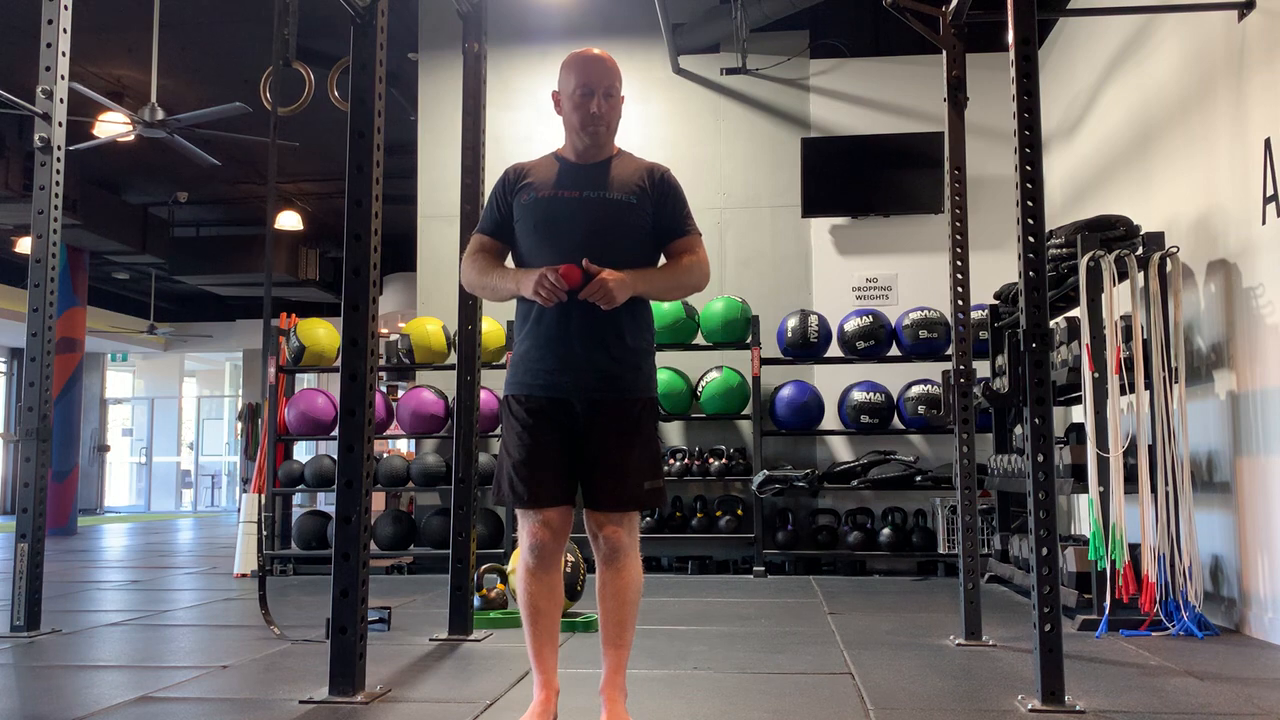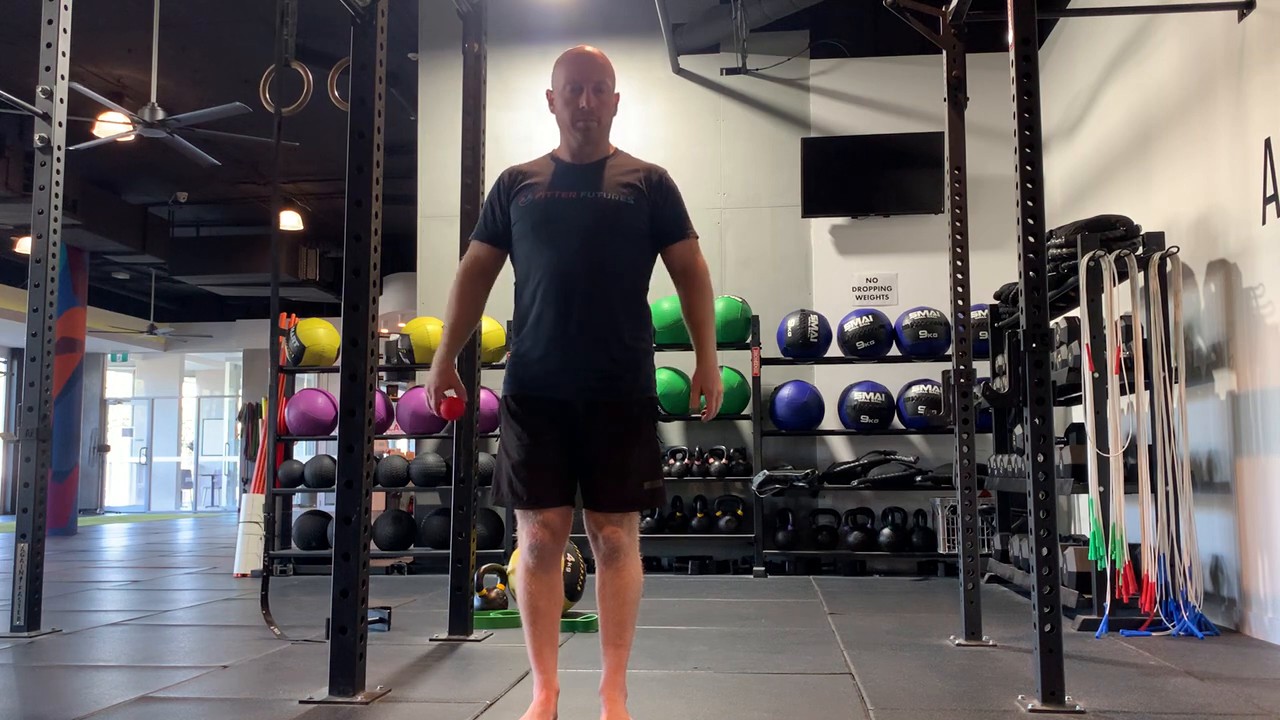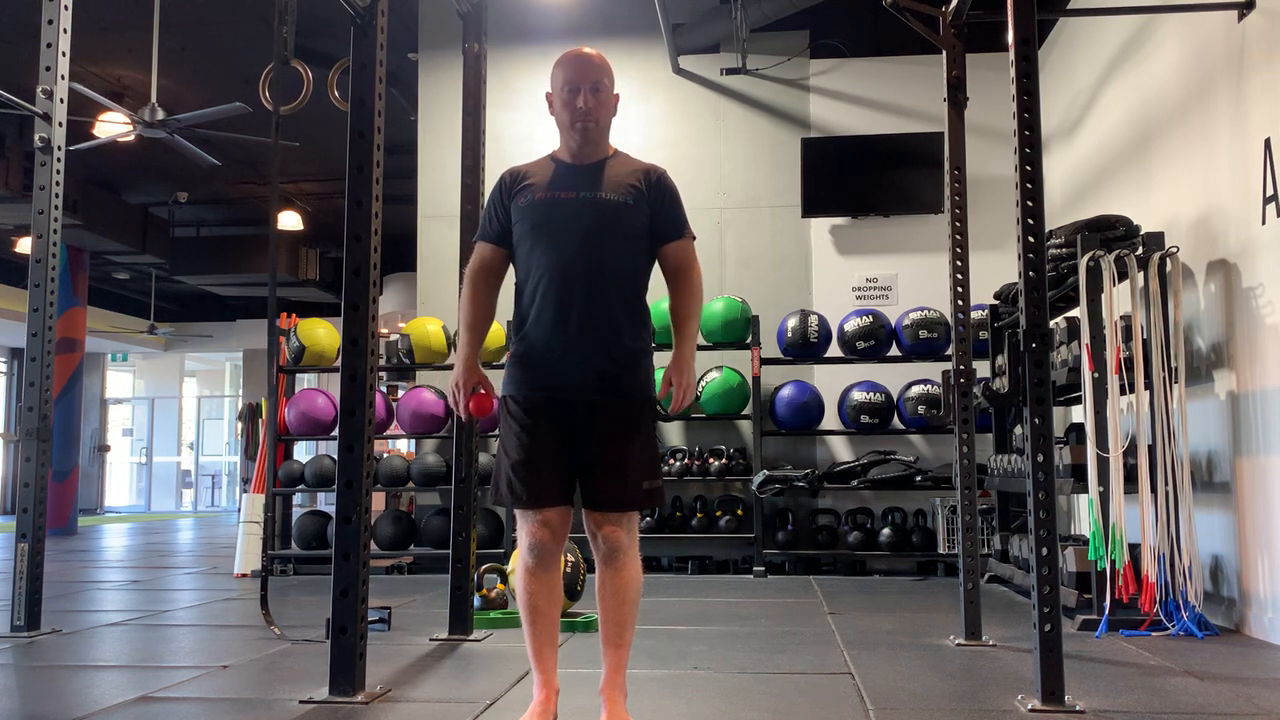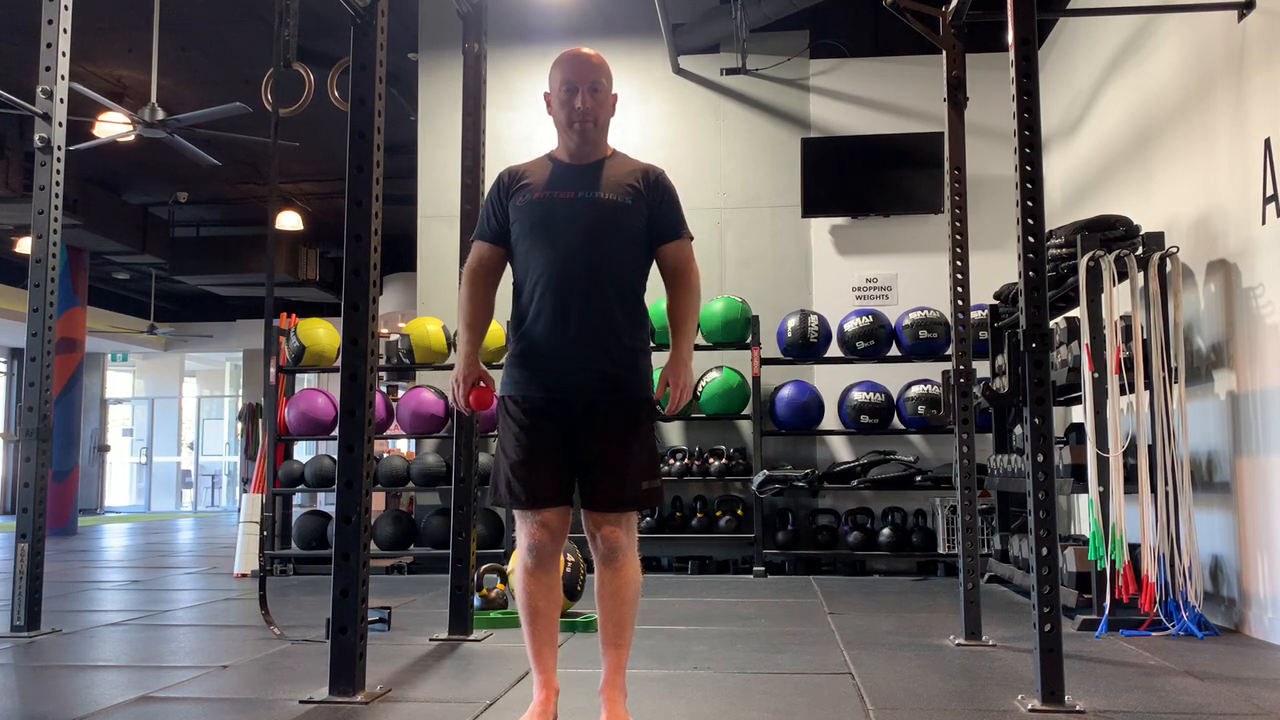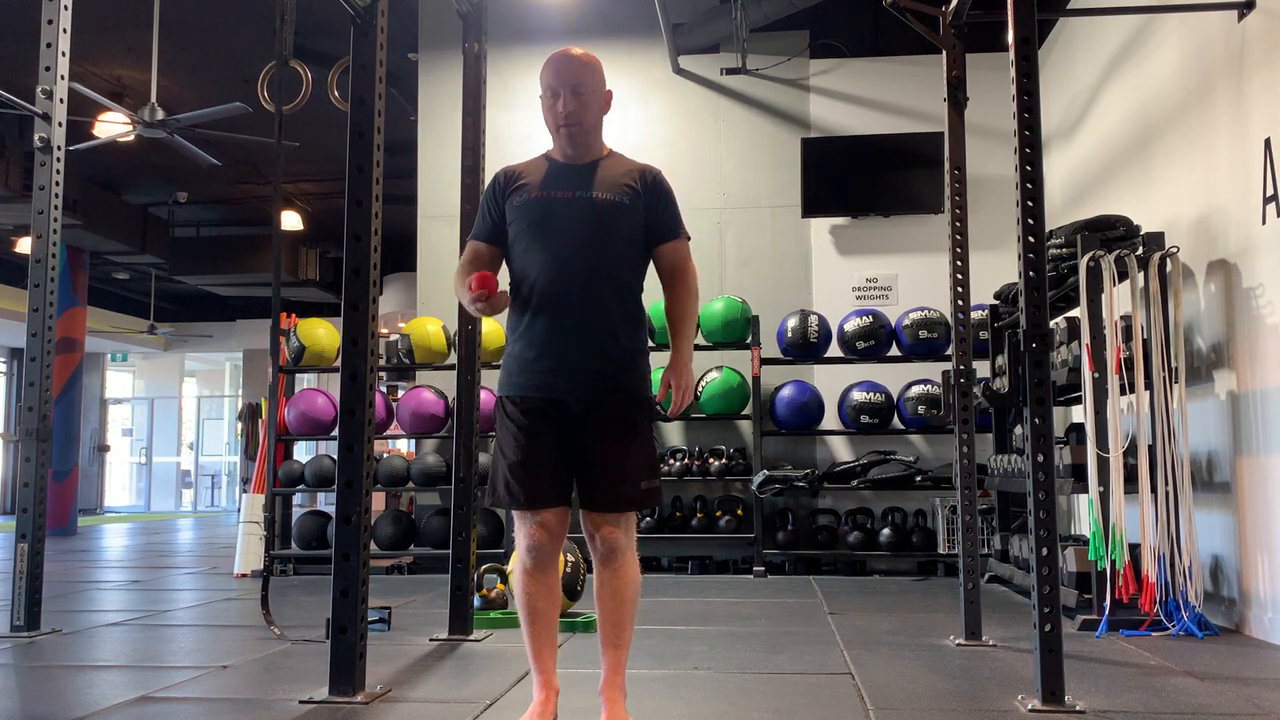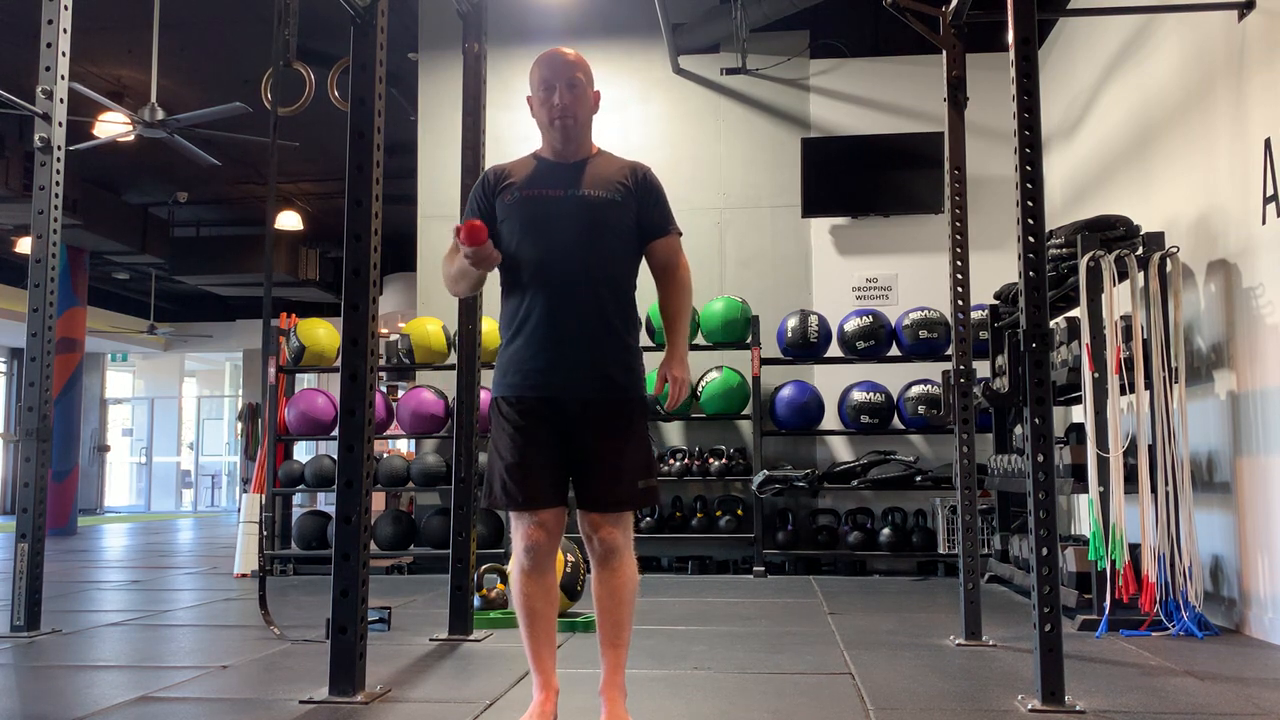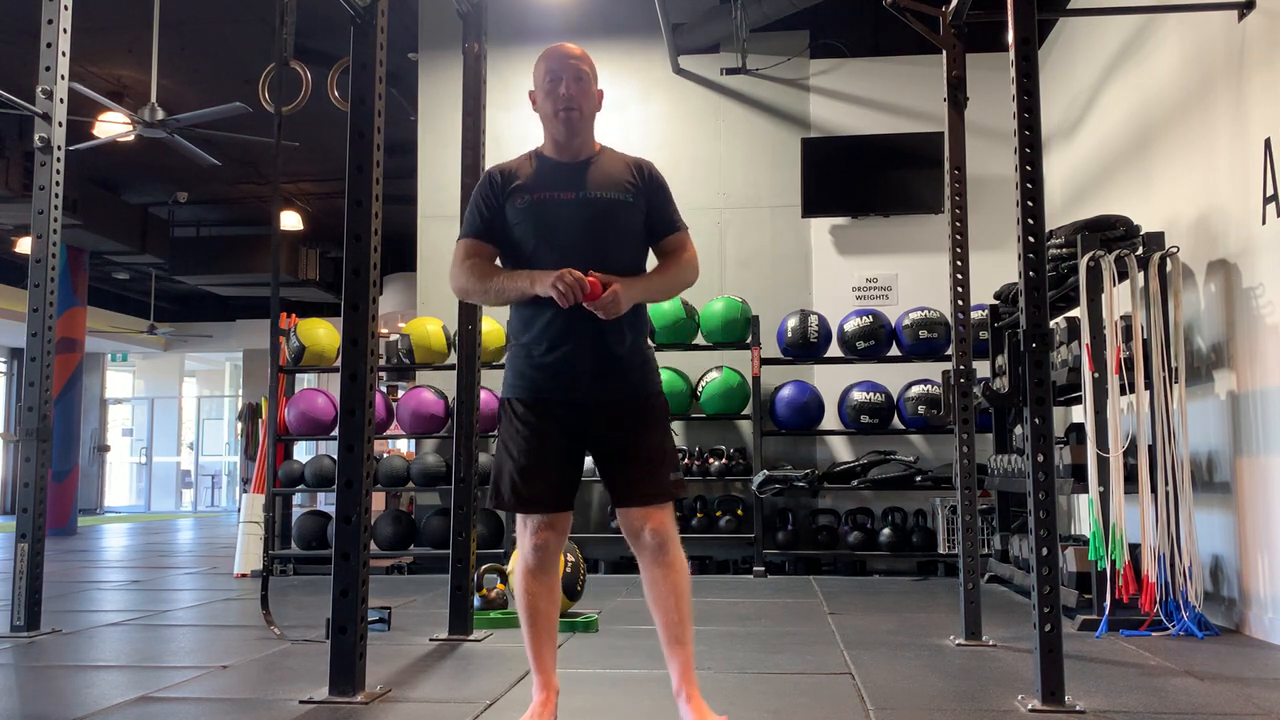
dt=0.7s
person 1, frame 1
left shoulder: (652, 180)
right shoulder: (519, 181)
left elbow: (695, 267)
right elbow: (473, 266)
left wrist: (631, 280)
right wrist: (522, 280)
left hip: (621, 388)
right hip: (537, 385)
left knee: (616, 535)
right knee: (539, 537)
person 1, frame 2
left shoulder: (649, 182)
right shoulder: (517, 183)
left elbow: (690, 270)
right elbow: (475, 271)
left wrist: (707, 359)
right wrist: (445, 357)
left hip: (621, 390)
right hip: (535, 389)
left knee: (616, 537)
right knee: (539, 537)
person 1, frame 3
left shoulder: (648, 183)
right shoulder: (517, 184)
left elbow: (682, 269)
right elbow: (484, 270)
left wrist: (684, 351)
right wrist: (467, 355)
left hip: (621, 389)
right hip: (534, 388)
left knee: (615, 537)
right knee: (538, 537)
person 1, frame 4
left shoulder: (646, 182)
right shoulder: (514, 184)
left elbow: (681, 270)
right elbow: (480, 270)
left wrist: (682, 352)
right wrist: (467, 350)
left hip: (619, 388)
right hip: (532, 387)
left knee: (614, 536)
right knee: (537, 537)
person 1, frame 5
left shoulder: (642, 182)
right shoulder: (510, 184)
left elbow: (678, 272)
right elbow: (473, 264)
left wrist: (682, 354)
right wrist: (471, 296)
left hip: (616, 388)
right hip: (530, 388)
left knee: (612, 536)
right knee: (535, 538)
person 1, frame 6
left shoulder: (633, 179)
right shoulder: (499, 182)
left elbow: (672, 267)
right elbow: (454, 281)
left wrist: (677, 349)
right wrist: (474, 259)
left hip: (612, 387)
right hip: (525, 387)
left knee: (610, 536)
right knee: (533, 538)
person 1, frame 7
left shoulder: (638, 175)
right shoulder: (503, 182)
left elbow: (684, 262)
right elbow: (465, 276)
left wrist: (631, 289)
right wrist: (537, 281)
left hip: (627, 385)
right hip: (537, 390)
left knee: (654, 531)
right knee: (538, 539)
